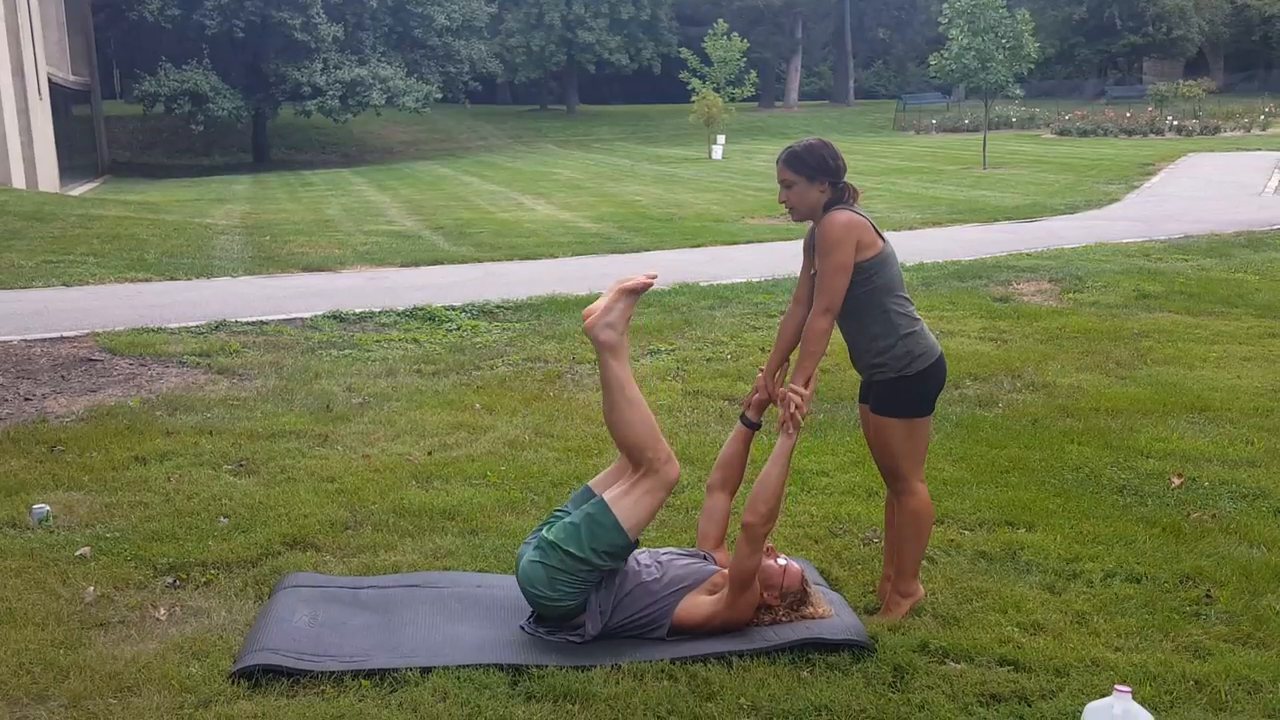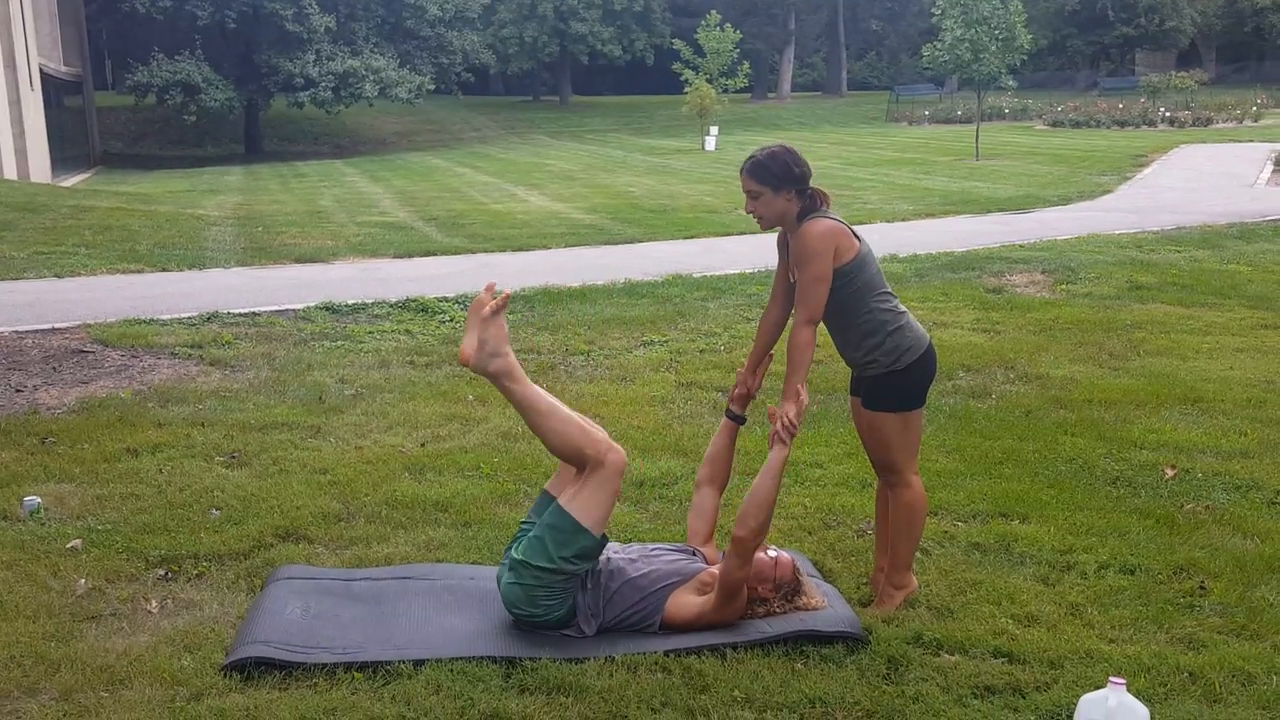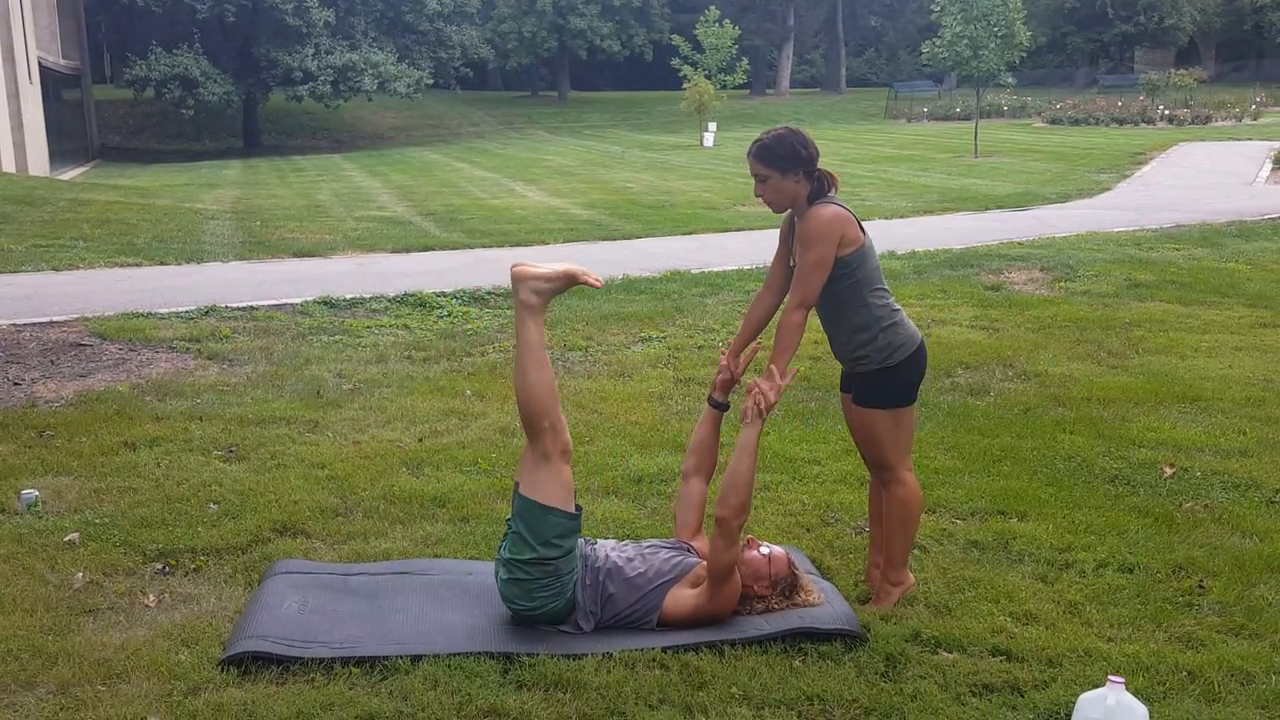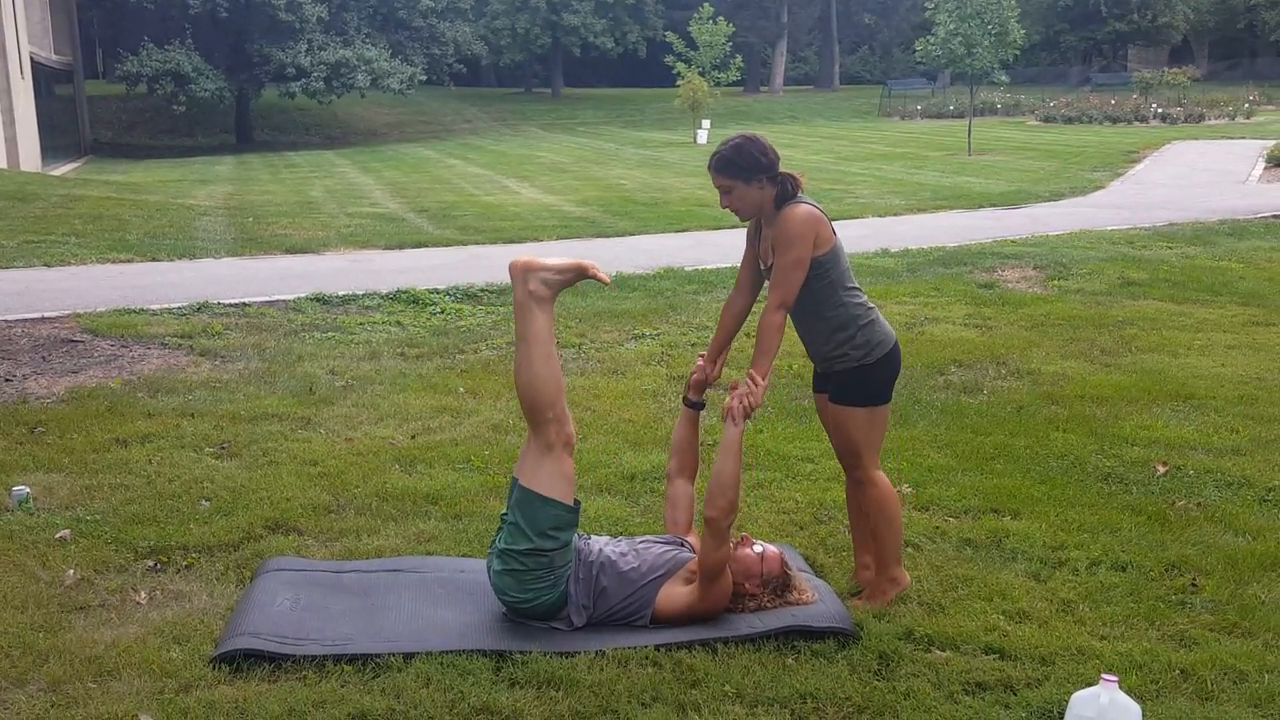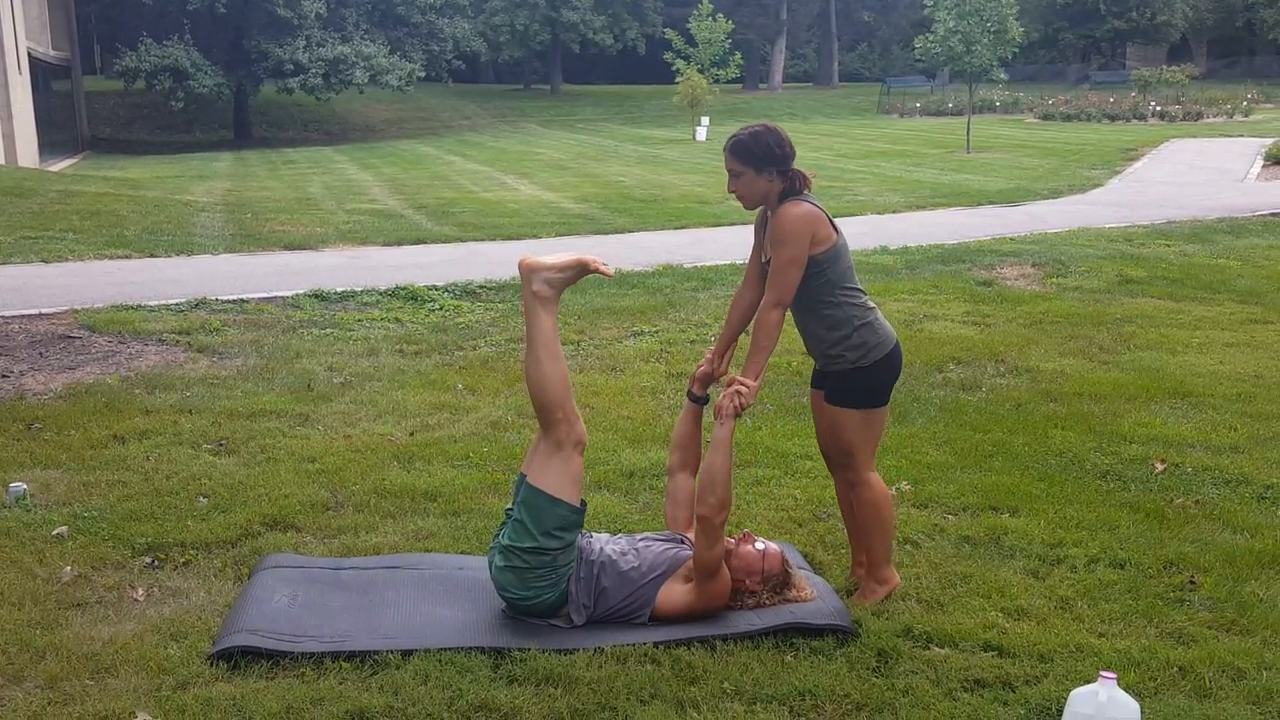
dt=0.7s
person 1, frame 1
left shoulder: (840, 226)
right shoulder: (819, 233)
left elbow: (823, 314)
right elbow: (800, 306)
left wrist: (799, 383)
right wrist: (771, 371)
left hip: (909, 369)
right hip: (882, 371)
left knee: (907, 481)
right knee: (892, 479)
left ankle: (908, 586)
right ankle: (891, 577)
person 1, frame 2
left shoulder: (816, 234)
right shoulder: (790, 236)
left elbow: (806, 323)
right elbow: (778, 308)
left wrist: (790, 400)
right wrist: (750, 371)
left hip: (901, 361)
right hip: (873, 363)
left knee: (900, 474)
right knee: (884, 471)
left ankle: (900, 578)
right ankle: (883, 568)
person 1, frame 3
left shoulder: (825, 219)
right shoulder: (796, 222)
left elbow: (798, 306)
right elbow: (770, 293)
left wrist: (772, 378)
right wrist: (733, 353)
left hip: (891, 358)
right hip: (862, 360)
left knee: (894, 470)
right knee: (877, 467)
left ankle: (897, 576)
right ankle: (878, 566)
person 1, frame 4
left shoulder: (798, 219)
right shoulder: (761, 226)
left elbow: (778, 306)
right elbow: (741, 295)
left wrist: (757, 380)
right wrist: (712, 359)
left hip: (866, 356)
right hip: (832, 359)
left knee: (865, 469)
right knee: (851, 467)
left ankle: (892, 574)
right ankle: (866, 566)
person 1, frame 5
left shoulder: (796, 216)
right shoulder: (769, 217)
left elbow: (775, 304)
right elbow: (750, 289)
left wrist: (750, 377)
right wrist: (719, 353)
left hip: (864, 357)
right hip: (834, 359)
left knee: (857, 469)
right knee: (838, 464)
left ankle: (882, 574)
right ankle: (861, 564)
person 2, frame 1
left shoulder: (735, 608)
right shoulder: (715, 567)
left elbow: (756, 524)
right elbow: (720, 488)
left wrist: (787, 439)
right wrist: (751, 417)
left hip: (554, 578)
right hip: (544, 559)
left knee: (659, 468)
right knee: (640, 459)
left ankle: (612, 342)
right ankle: (608, 334)
person 2, frame 2
left shoulder: (726, 602)
right shoulder: (704, 561)
left elbow: (745, 535)
right elbow: (709, 483)
left wrist: (781, 449)
right wrist: (736, 410)
left hip: (541, 593)
left knee: (606, 456)
right knee: (588, 444)
left ankle: (500, 365)
right ankle: (496, 361)
person 2, frame 3
left shoulder: (719, 596)
right shoulder: (698, 558)
left elbow: (729, 517)
right elbow: (694, 474)
left wrist: (754, 426)
right wrist: (718, 398)
left hip: (541, 588)
left knee: (551, 443)
right knee: (549, 435)
left ankle: (531, 302)
right ankle: (531, 297)
person 2, frame 4
left shoulder: (713, 593)
right shoulder: (690, 552)
left elbow: (718, 516)
right elbow: (680, 474)
left wrist: (735, 425)
right wrist: (693, 398)
left hip: (538, 584)
right hip: (525, 568)
left knee: (554, 436)
right knee: (550, 432)
left ankle: (536, 291)
right ankle: (532, 289)
person 2, frame 5
left shoulder: (712, 591)
right shoulder: (688, 549)
left elbow: (712, 514)
right elbow: (682, 469)
left wrist: (724, 425)
right wrist: (697, 394)
left hip: (536, 580)
right hip: (524, 565)
left knee: (565, 435)
right knee: (559, 431)
left ankle: (541, 290)
right ankle: (542, 290)
